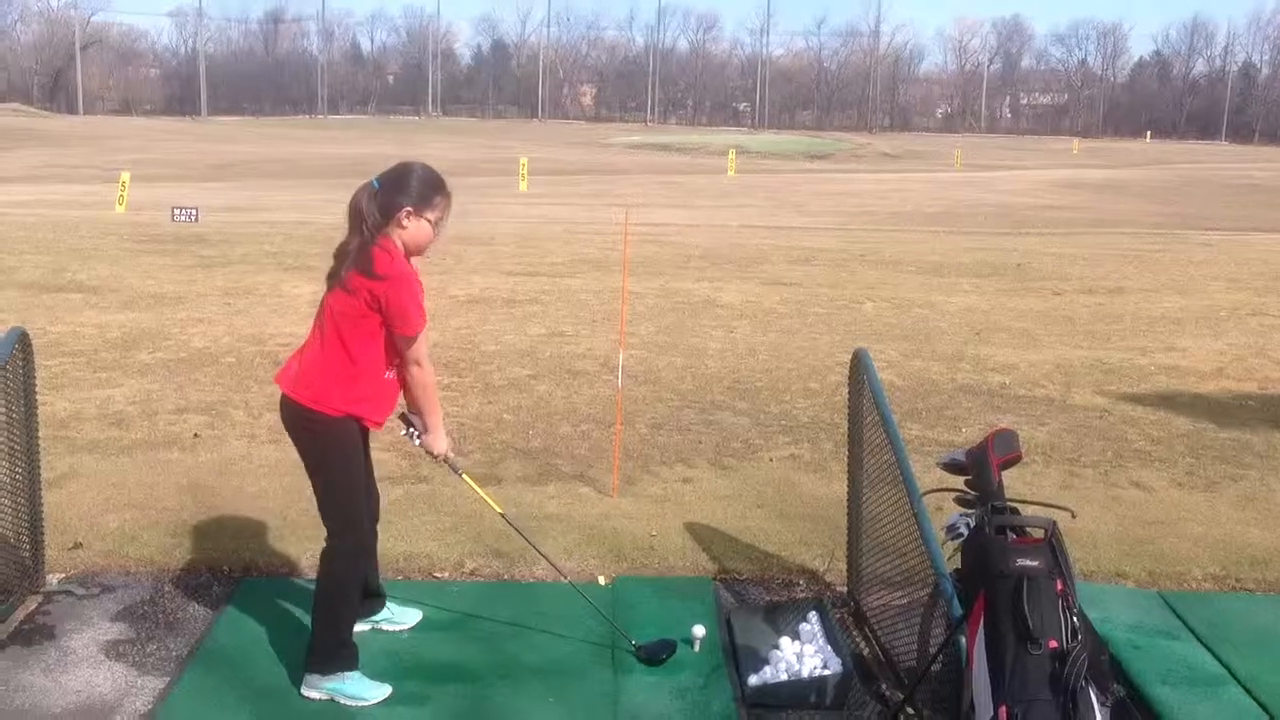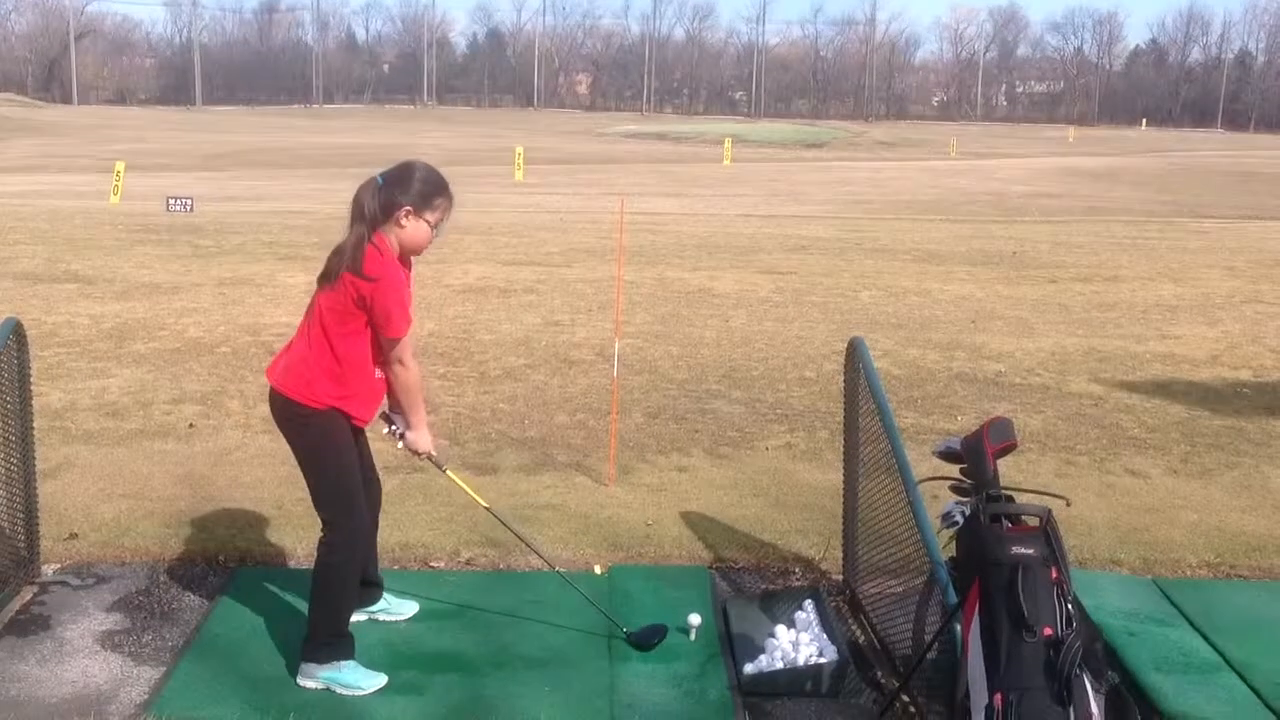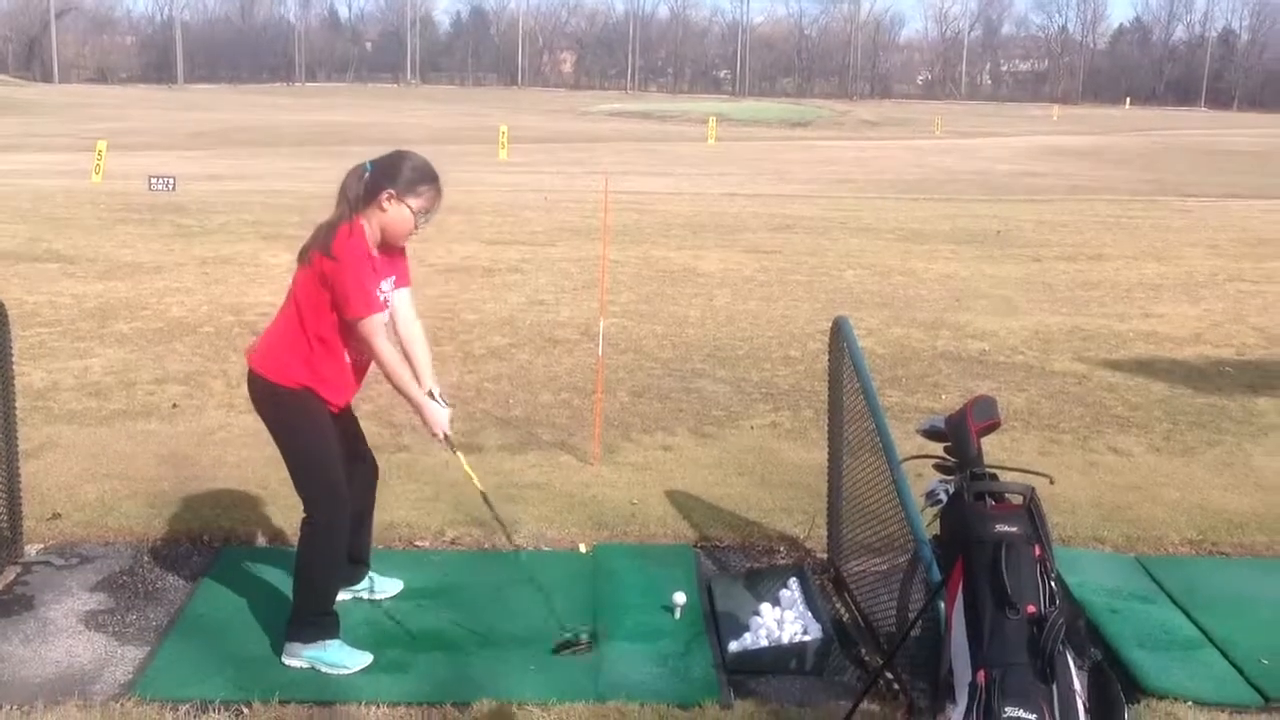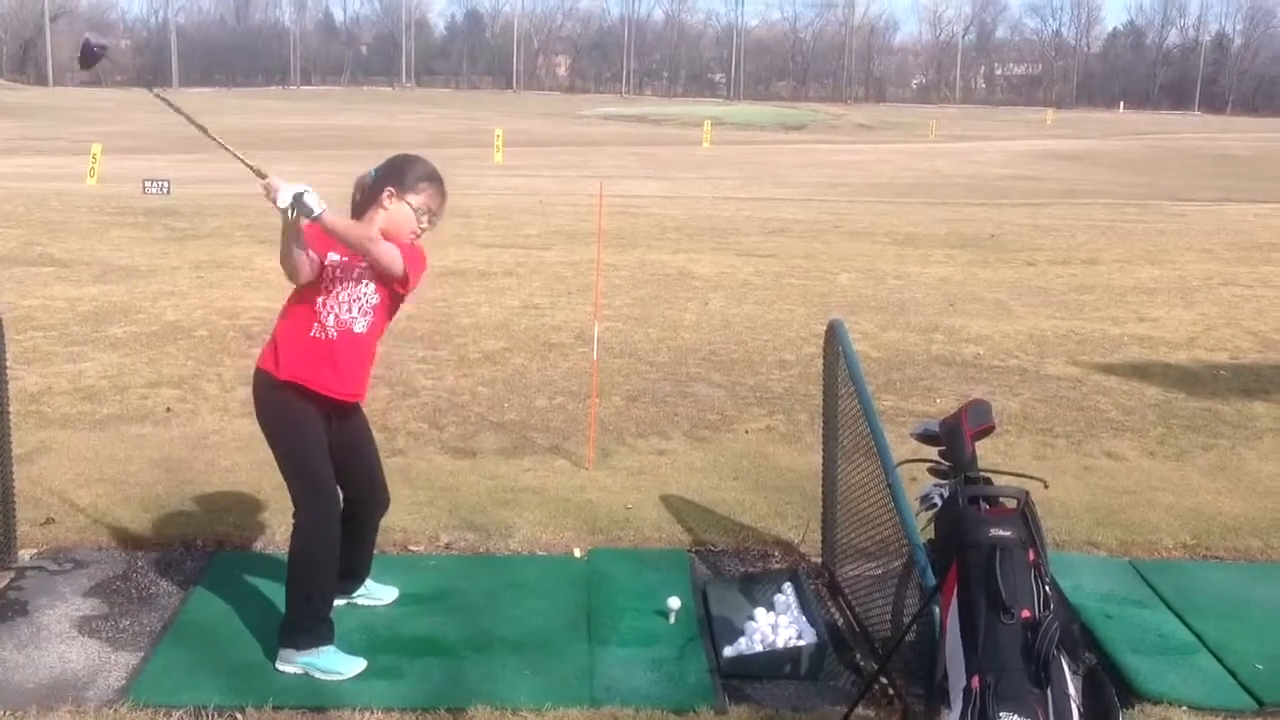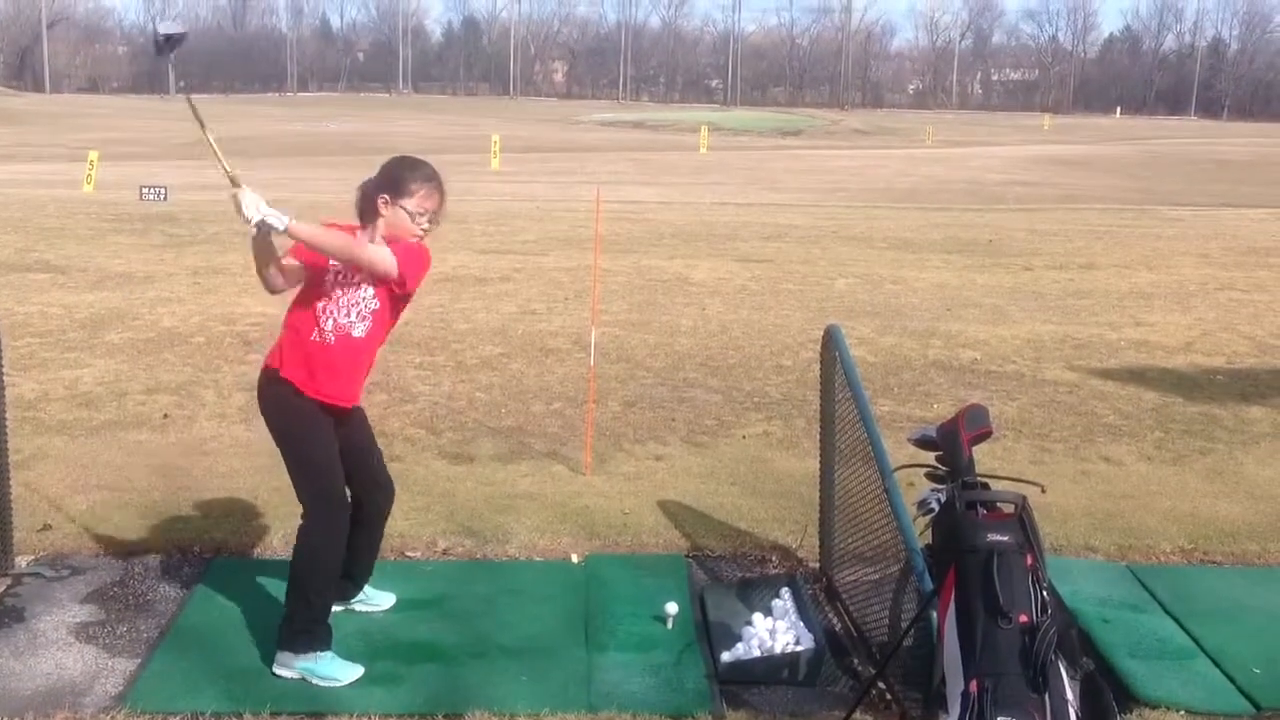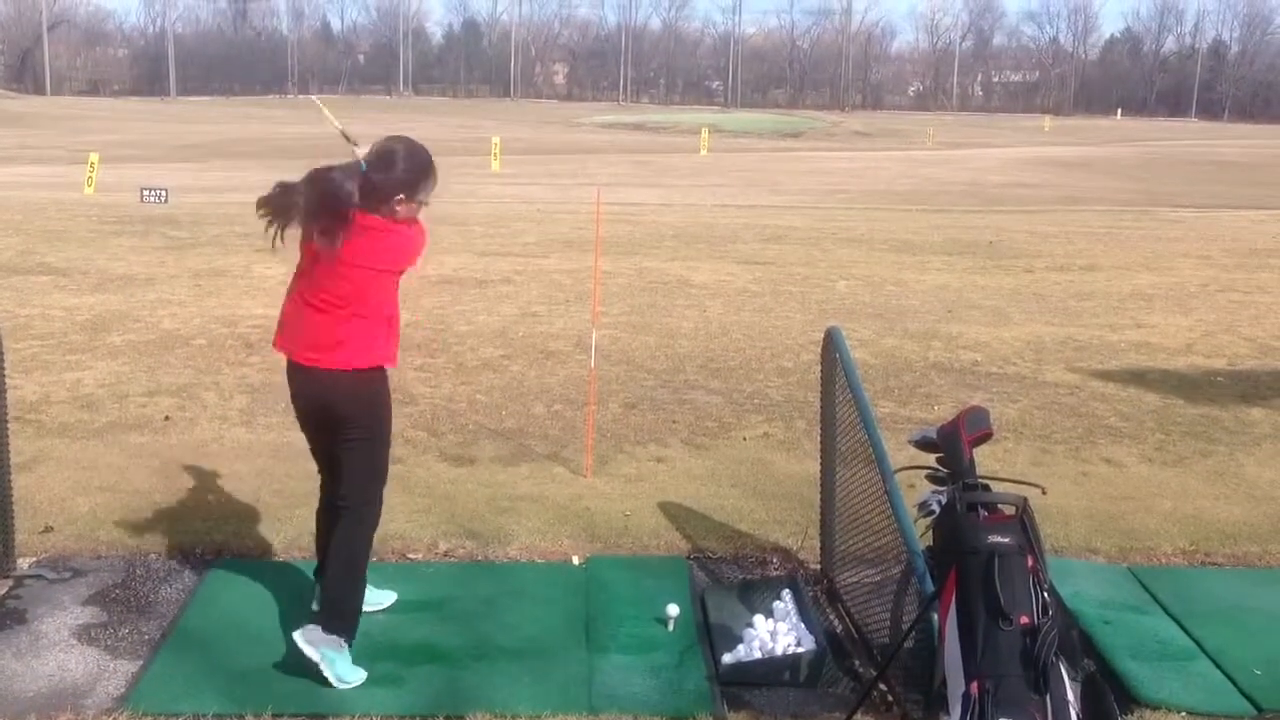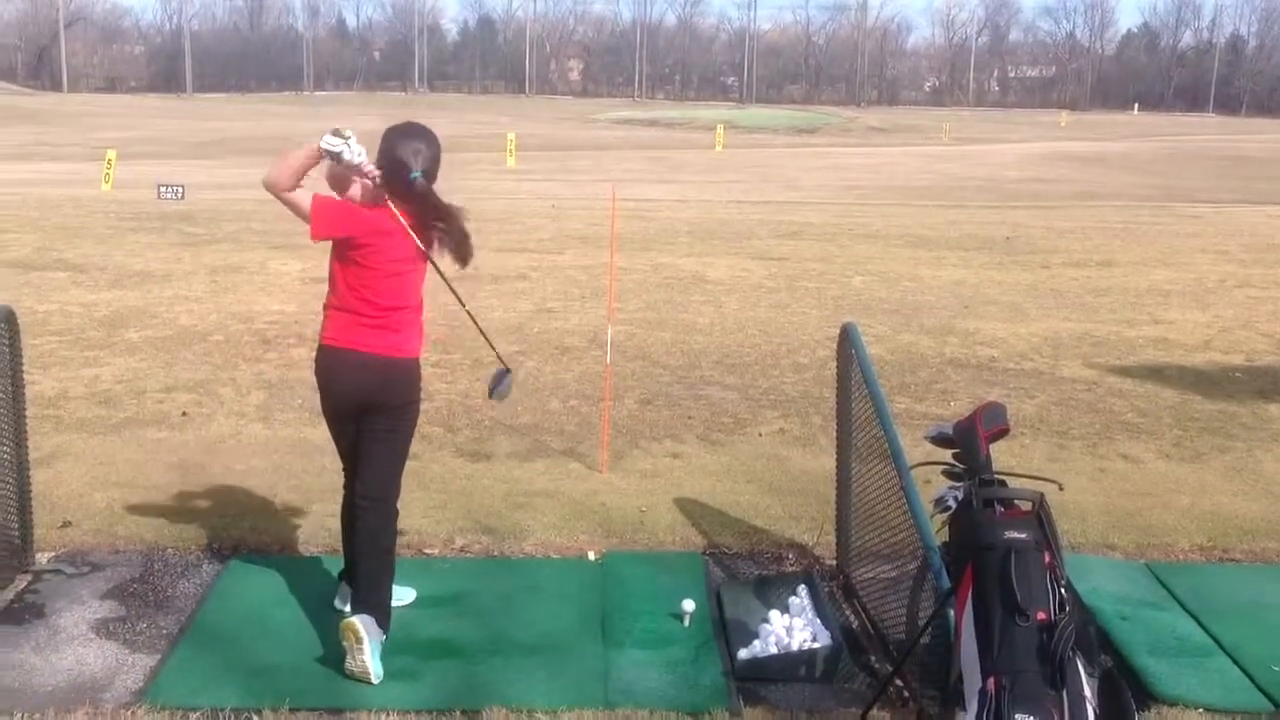
dt=0.4s
person 1, frame 1
left shoulder: (371, 256)
right shoulder: (395, 273)
left elbow: (396, 356)
right elbow: (417, 361)
left wrist: (419, 416)
right wrist: (435, 428)
left hip: (331, 404)
right hip: (324, 411)
left knee: (363, 509)
right knee: (348, 529)
left ankle: (365, 605)
right ankle: (326, 669)
person 1, frame 2
left shoulder: (375, 253)
right shoulder: (382, 272)
left elbow: (385, 355)
right elbow: (401, 361)
left wrist: (401, 414)
right wrist: (417, 426)
left hip: (328, 397)
right hip: (311, 404)
left knee: (366, 495)
right knee: (346, 520)
left ankle: (363, 596)
right ankle: (323, 658)
person 1, frame 3
left shoulder: (391, 253)
right shoulder: (343, 247)
left elbow: (405, 318)
right elbow: (374, 339)
left wrist: (432, 388)
right wrist: (423, 401)
left hip: (327, 386)
right hip: (285, 384)
left knee: (360, 473)
right knee: (330, 500)
left ankle: (349, 573)
right ankle: (308, 636)
person 1, frame 4
left shoulder: (410, 259)
right shoulder: (322, 237)
left elbow: (370, 247)
right elbow: (300, 272)
left wrist: (317, 210)
right wrist: (292, 216)
left hip: (340, 398)
right hip: (284, 389)
left knee: (370, 496)
right knee: (319, 507)
left ankle: (346, 581)
right ankle: (302, 643)
person 1, frame 5
left shoulder: (413, 258)
right shoulder: (328, 242)
left elbow: (349, 253)
right elbow: (277, 281)
left wrist: (284, 222)
right wrist: (262, 232)
left hip: (339, 395)
right hip: (292, 387)
left knee: (375, 492)
right knee: (326, 505)
left ankle: (346, 586)
right ankle: (300, 646)
person 1, frame 6
left shoulder: (318, 214)
right shoulder: (406, 236)
left wrist: (375, 166)
left hip: (306, 376)
right hip: (359, 384)
left knee: (336, 489)
right knee: (361, 506)
left ankle: (336, 592)
right ankle: (328, 629)
person 1, frame 7
left shoulder: (358, 221)
right shoulder: (425, 220)
left elbow: (277, 182)
left wrist: (325, 149)
right wrist: (346, 163)
left hip: (339, 365)
right hip: (396, 373)
left knee: (358, 482)
right knee: (379, 493)
left ankle: (359, 585)
right ankle: (367, 613)
